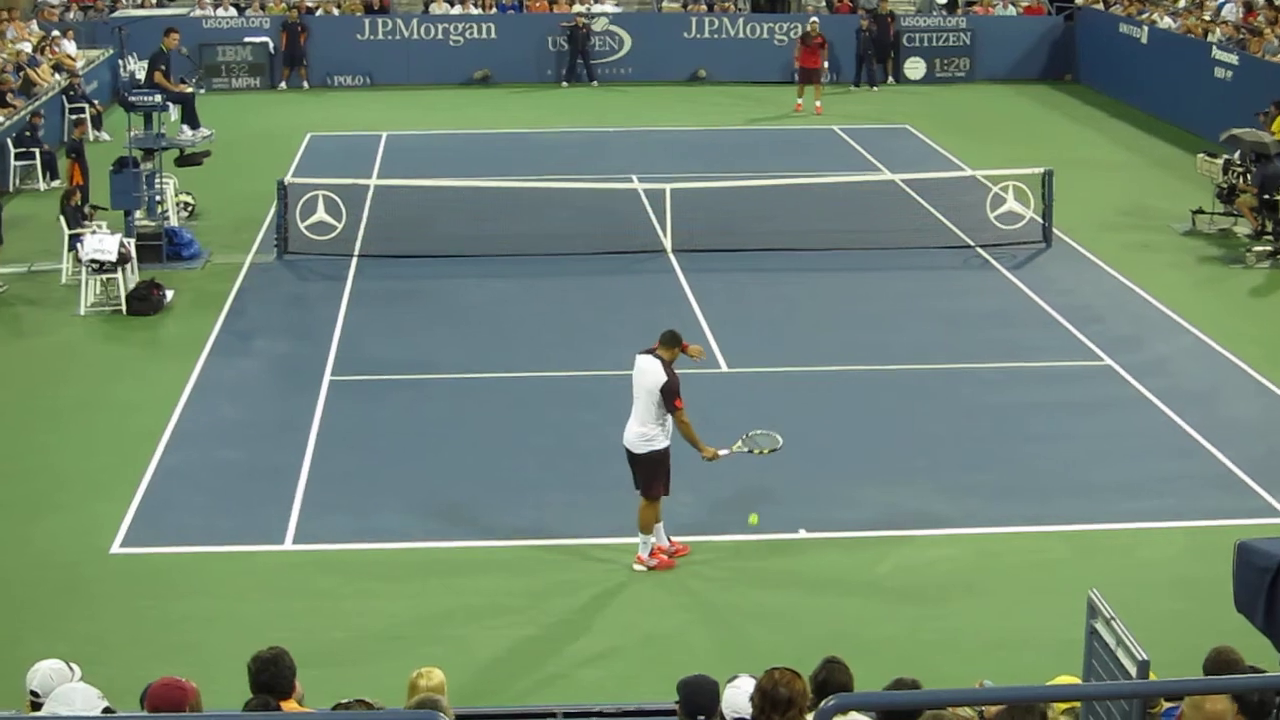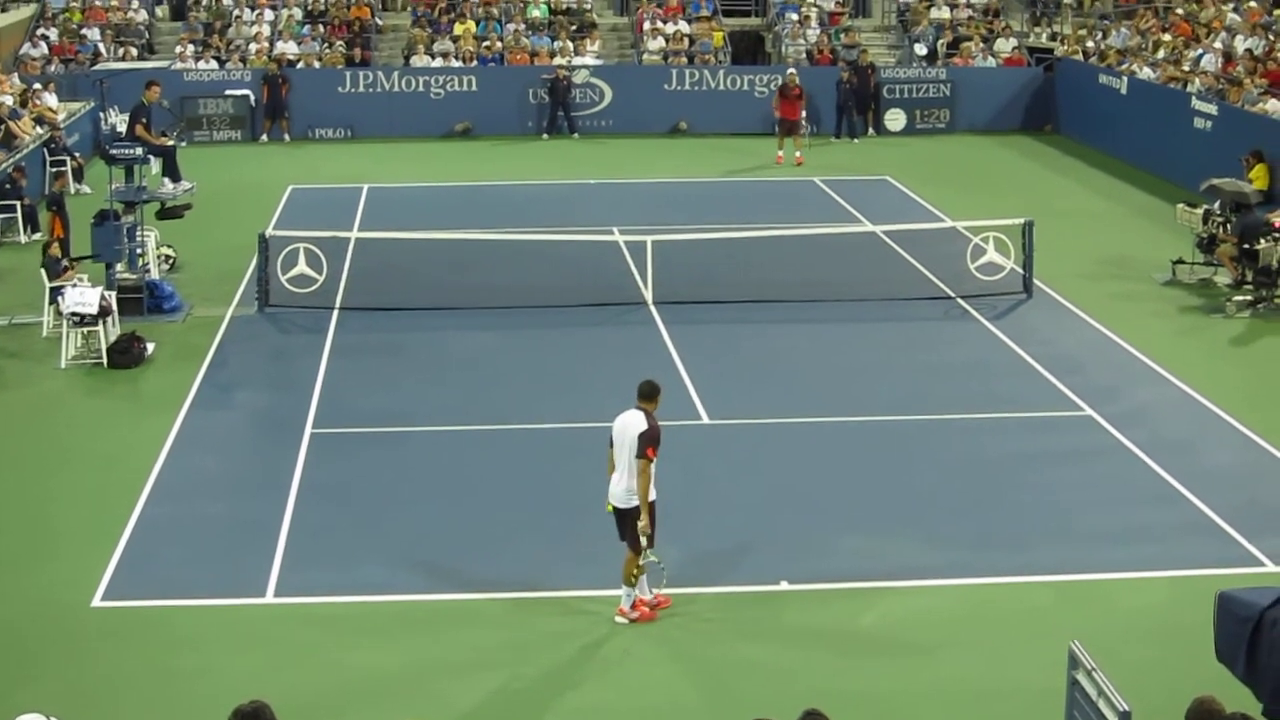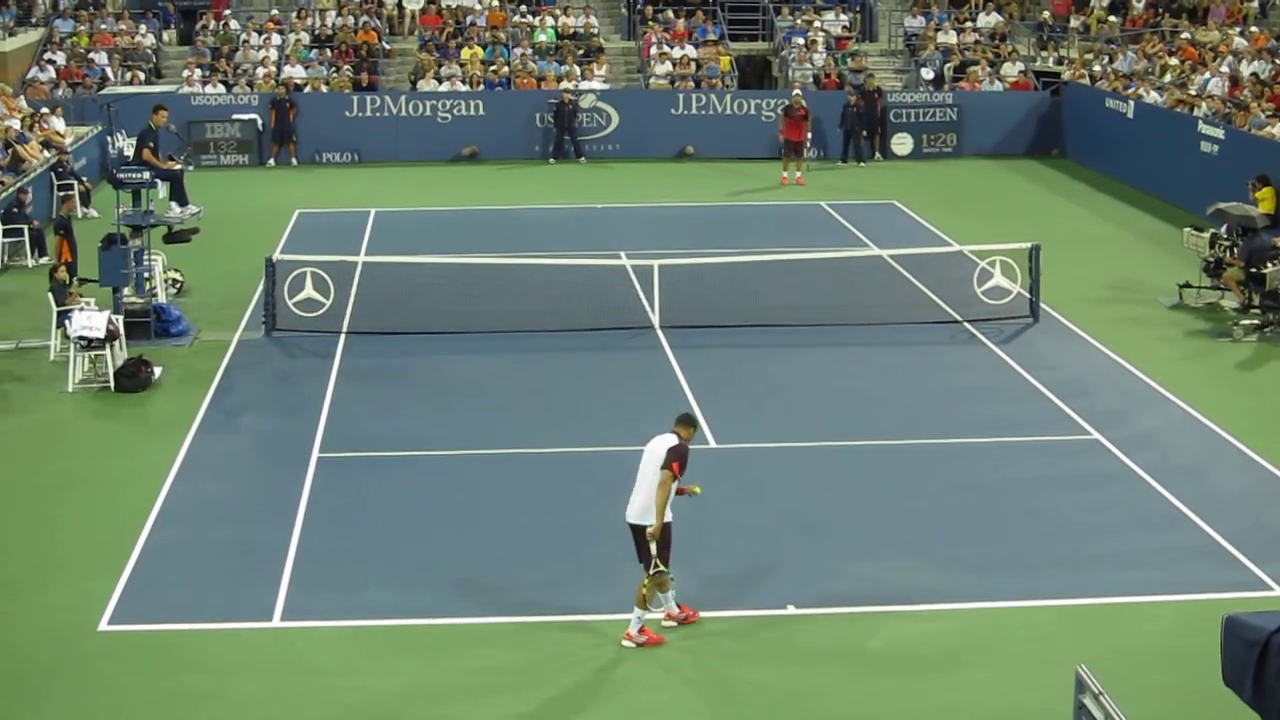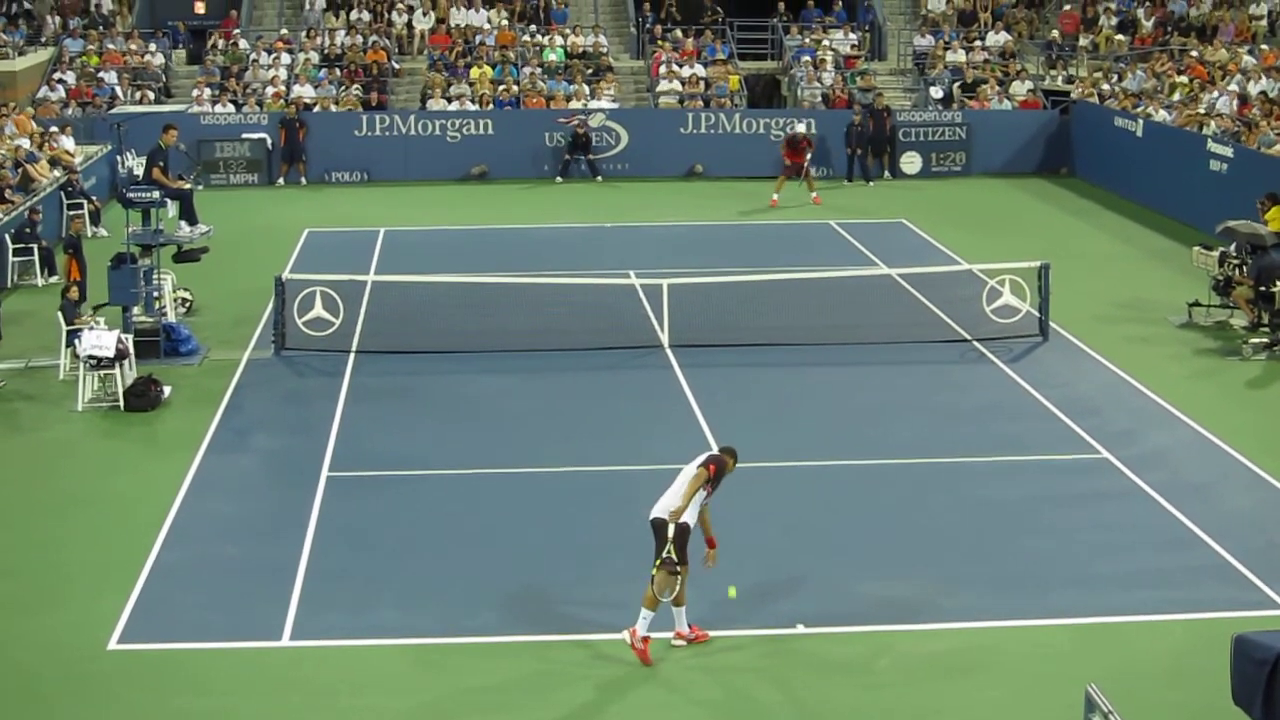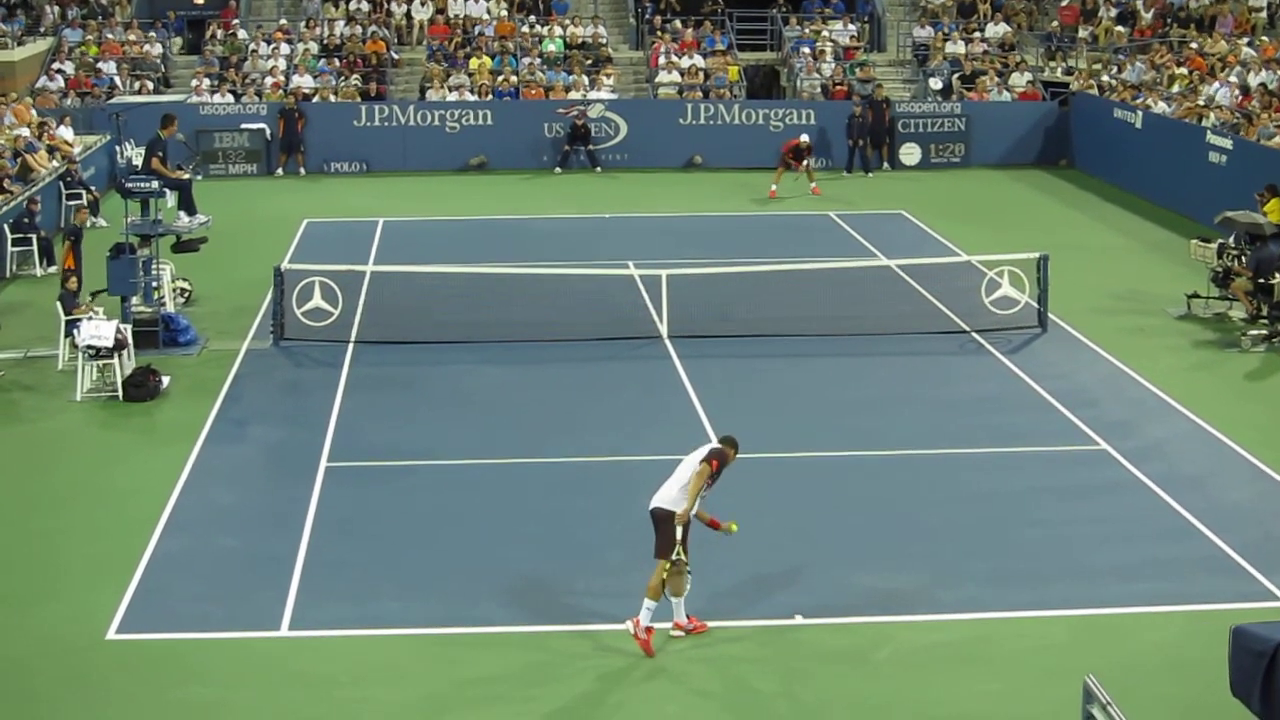
dt=1s
person 1, frame 1
left shoulder: (642, 358)
right shoulder: (668, 378)
left elbow: (661, 345)
right elbow: (681, 420)
left wrist: (686, 348)
right wrist: (702, 449)
left hip: (633, 439)
right hip: (652, 445)
left knee: (653, 495)
right knee: (650, 499)
left ankle: (662, 543)
right ankle: (644, 556)
person 1, frame 2
left shoulder: (621, 418)
right shoulder: (650, 427)
right elbow: (643, 470)
right wrist: (645, 512)
left hip: (617, 494)
right hip: (635, 498)
left knee: (637, 549)
right knee: (636, 551)
left ankle: (644, 596)
right ankle: (626, 608)
person 1, frame 3
left shoulder: (657, 441)
right shoulder: (679, 447)
right elbow: (664, 482)
left wrist: (681, 490)
right wrist: (658, 522)
left hip: (636, 513)
right hip: (651, 518)
left knee: (659, 566)
right knee: (654, 573)
left ankle: (673, 612)
right ankle: (634, 632)
person 1, frame 4
left shoulder: (704, 463)
right shoulder: (717, 461)
left elbow: (701, 511)
right elbow: (698, 478)
left wrist: (711, 546)
right wrist: (683, 506)
left hip: (666, 517)
right hip: (672, 518)
left knee: (679, 573)
left ankle: (682, 631)
right ankle: (638, 633)
person 1, frame 5
left shoulder: (704, 454)
right shoulder: (719, 453)
left elbow: (694, 509)
right elbow: (700, 475)
left wrist: (720, 526)
right wrist: (687, 508)
left hip: (661, 506)
right hip: (672, 509)
right knee: (666, 565)
left ankle: (680, 621)
right ankle: (641, 623)
